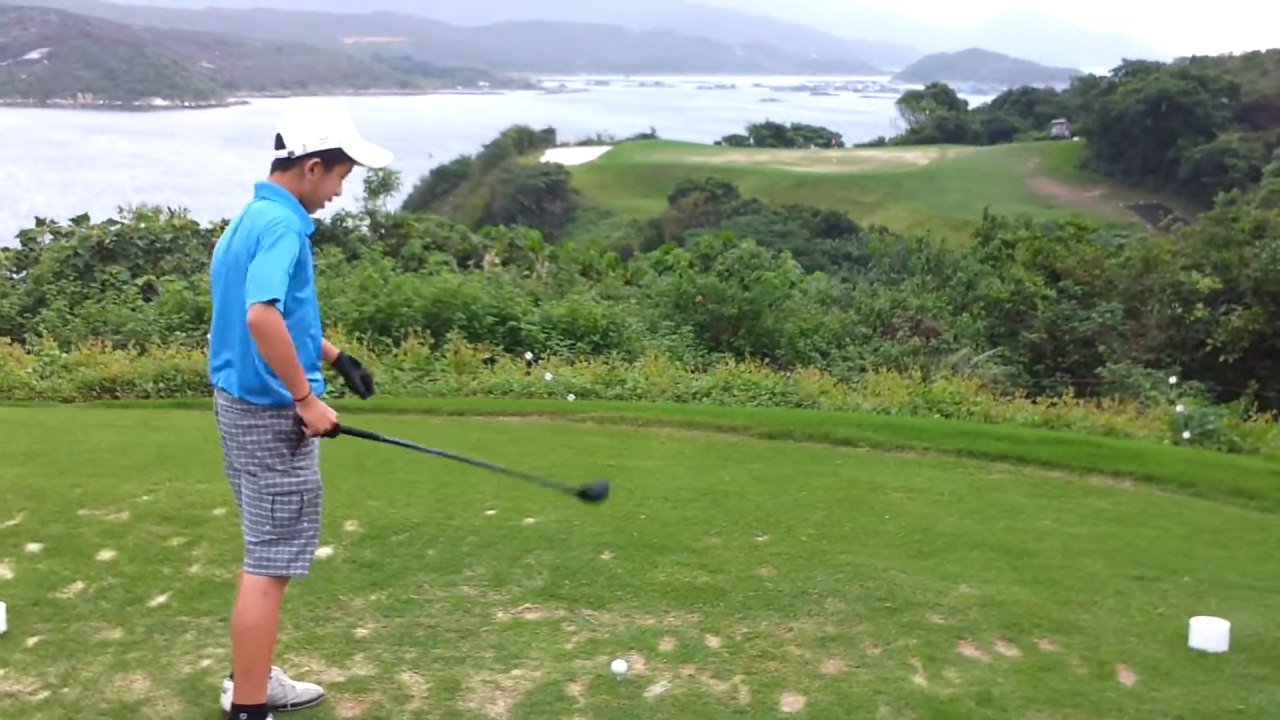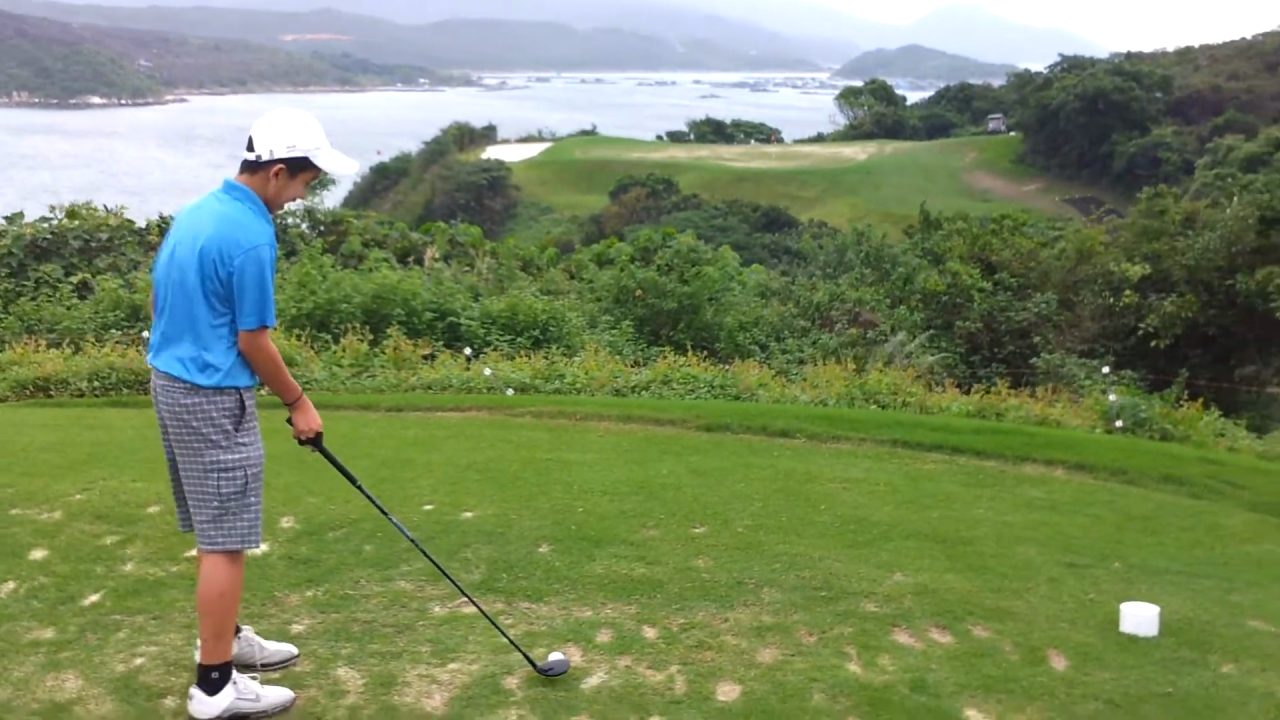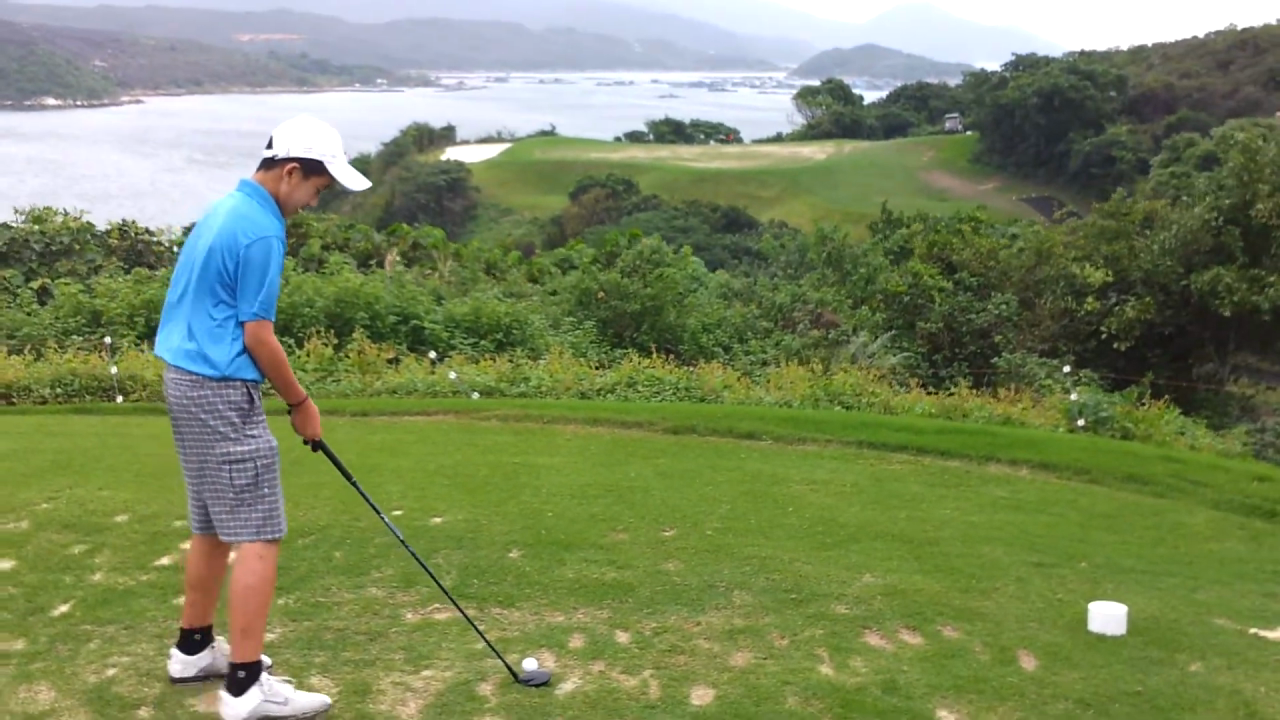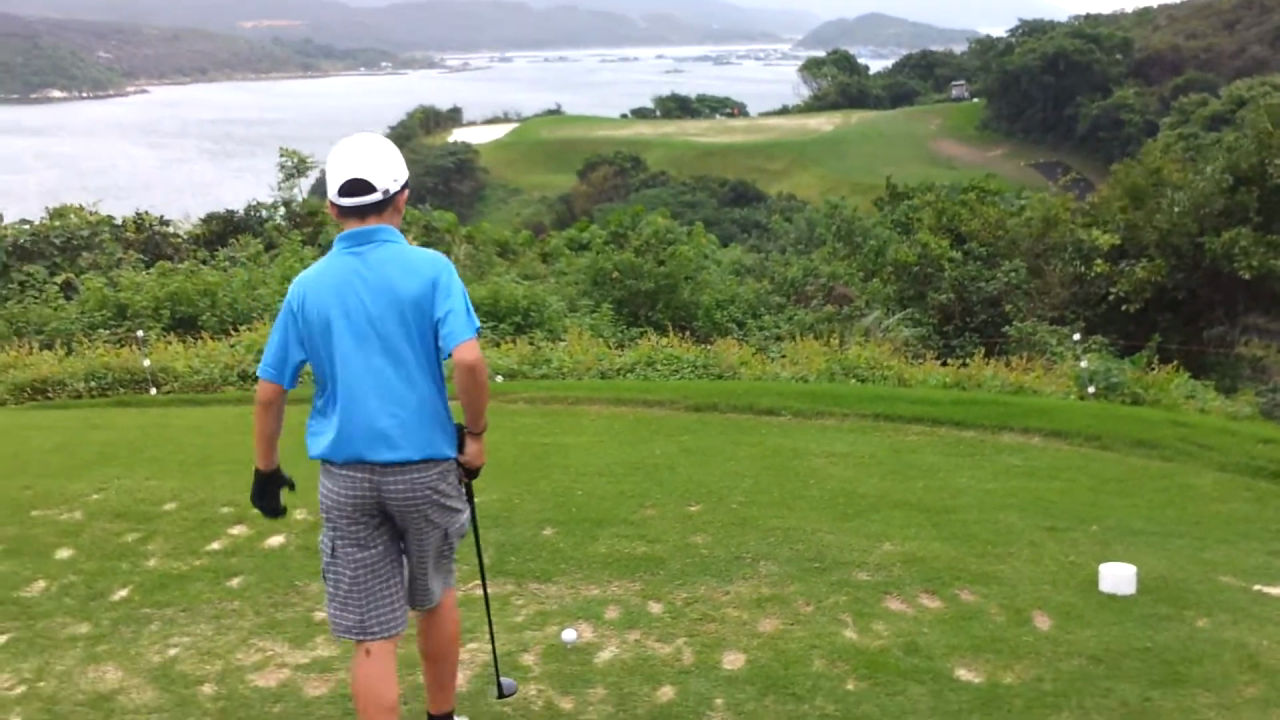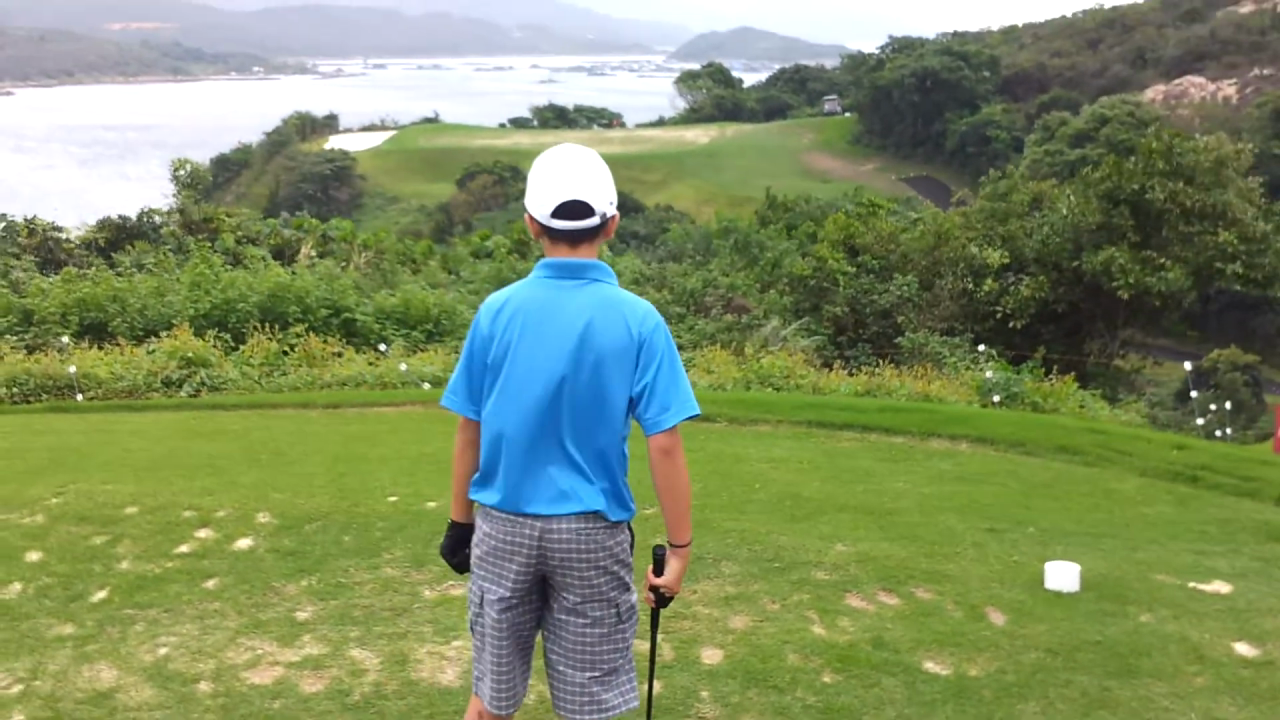
dt=1s
person 1, frame 1
left shoulder: (249, 218)
right shoulder: (280, 225)
right elbow: (262, 316)
left wrist: (333, 354)
right wrist: (307, 399)
left hip: (241, 405)
right hip: (271, 415)
left knee: (264, 554)
right knee: (269, 566)
person 1, frame 2
left shoulder: (197, 210)
right shoulder: (251, 235)
left elbow: (171, 299)
right elbow: (253, 341)
right wrist: (298, 403)
left hip: (173, 381)
right hip: (212, 397)
left knee: (216, 529)
right knee: (226, 540)
left ankle: (224, 637)
person 1, frame 3
left shoulder: (223, 210)
right shoulder: (261, 231)
right elbow: (259, 336)
right wrist: (301, 405)
left hip: (186, 381)
right hip: (220, 393)
left knee: (214, 529)
right knee: (257, 536)
left ankle: (195, 646)
person 1, frame 4
left shoulder: (307, 286)
right shoulder: (430, 268)
left elbow: (269, 391)
right elbow: (469, 361)
left wrist: (265, 470)
right wrist: (475, 433)
left hip: (344, 478)
right hip: (424, 467)
left knee: (373, 634)
right knee: (435, 595)
person 1, frame 5
left shoulder: (497, 310)
right shoulder: (639, 321)
left elbow: (468, 431)
right elbow: (667, 446)
left wrist: (462, 521)
right wrist: (678, 549)
left hip: (505, 526)
right hip: (592, 533)
